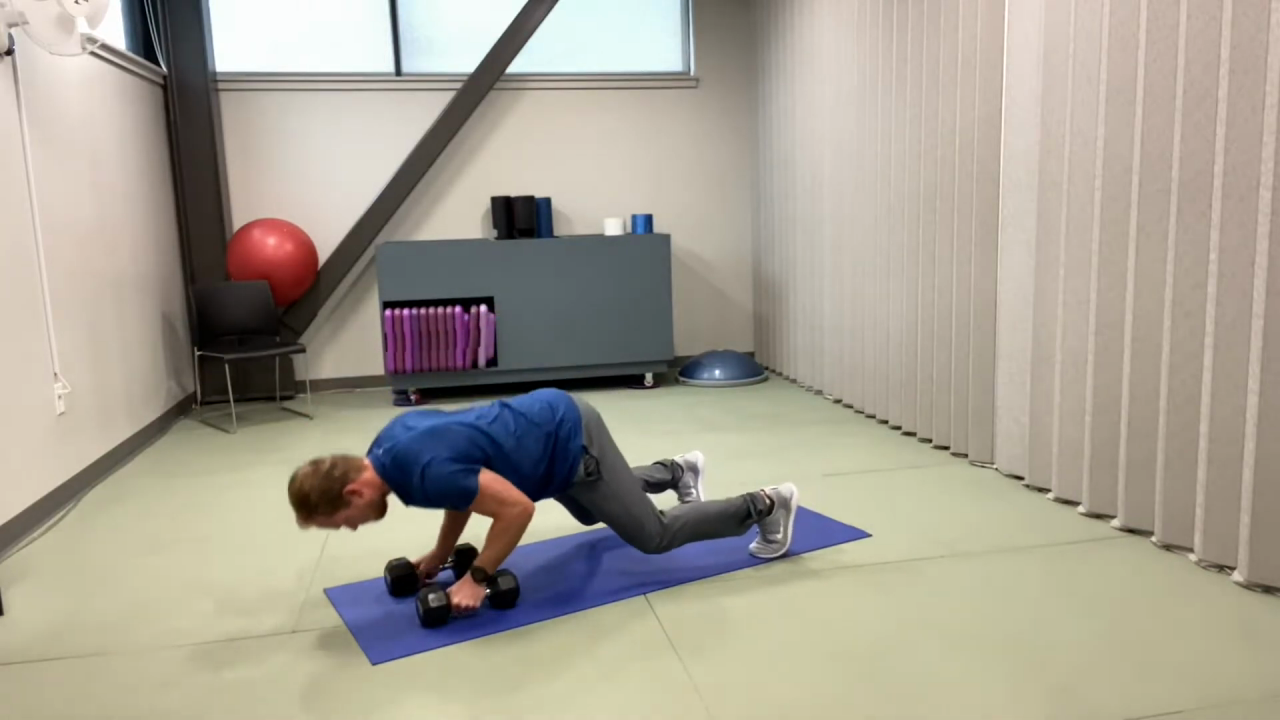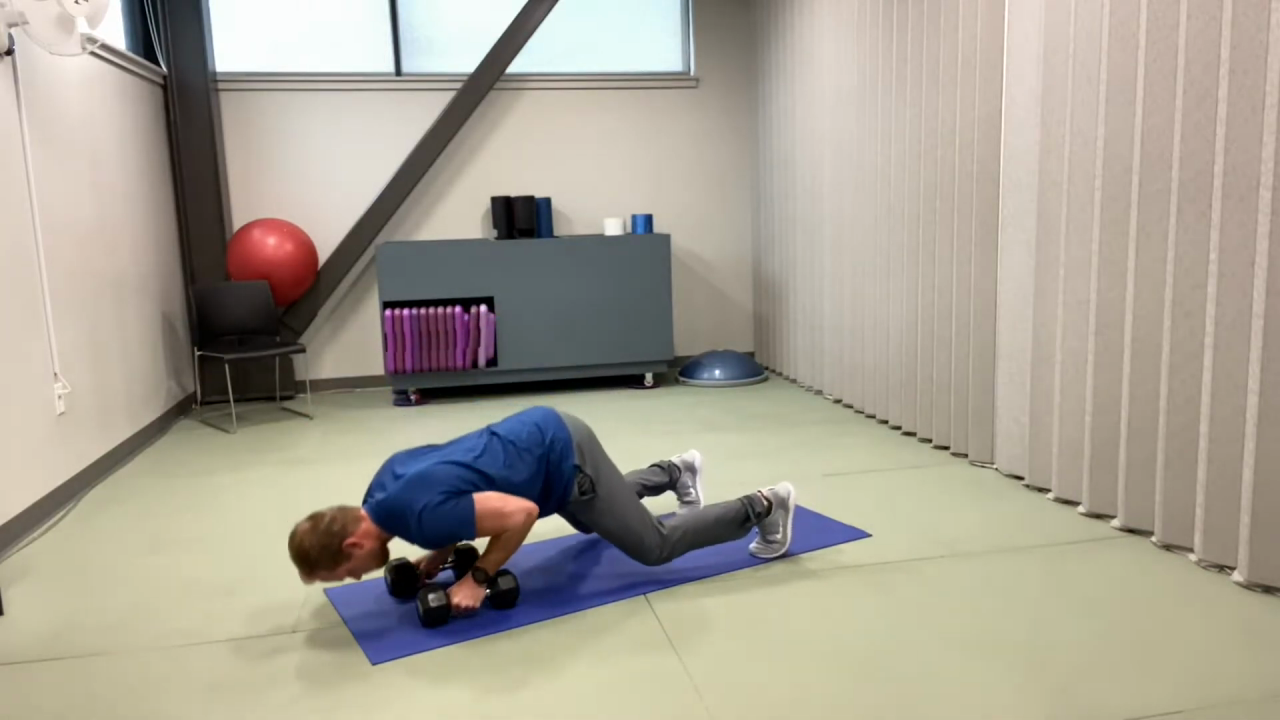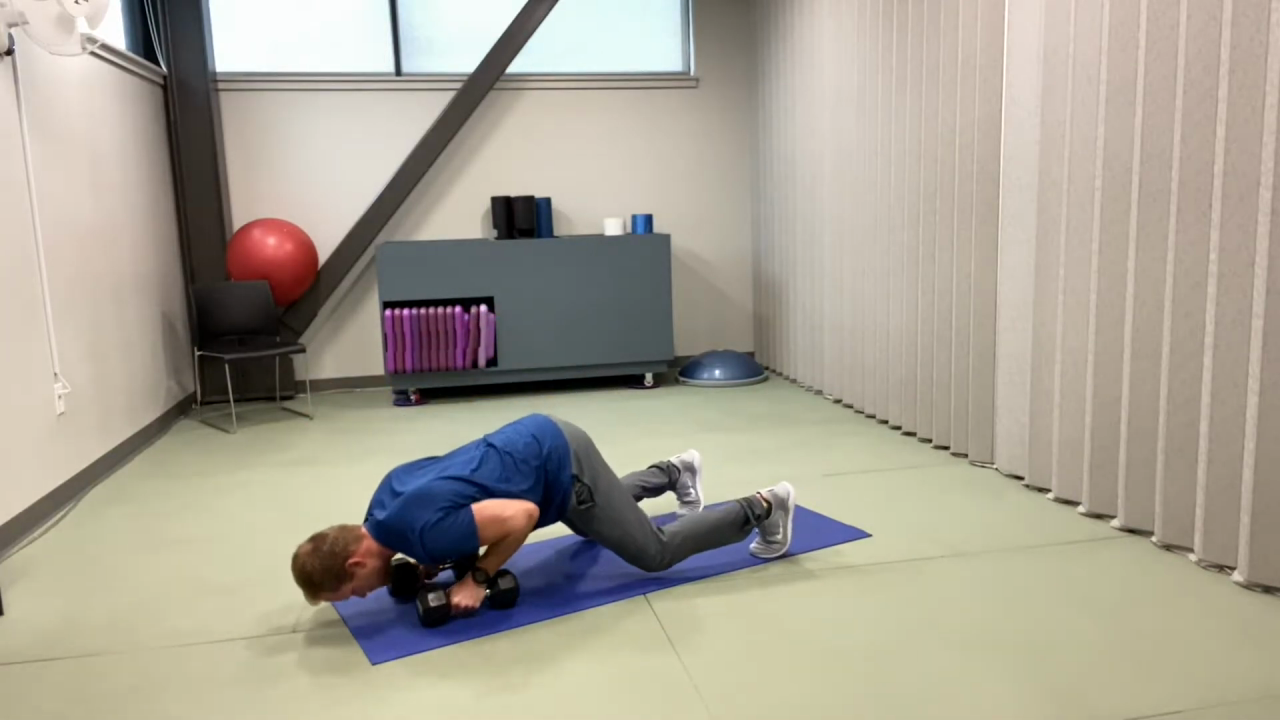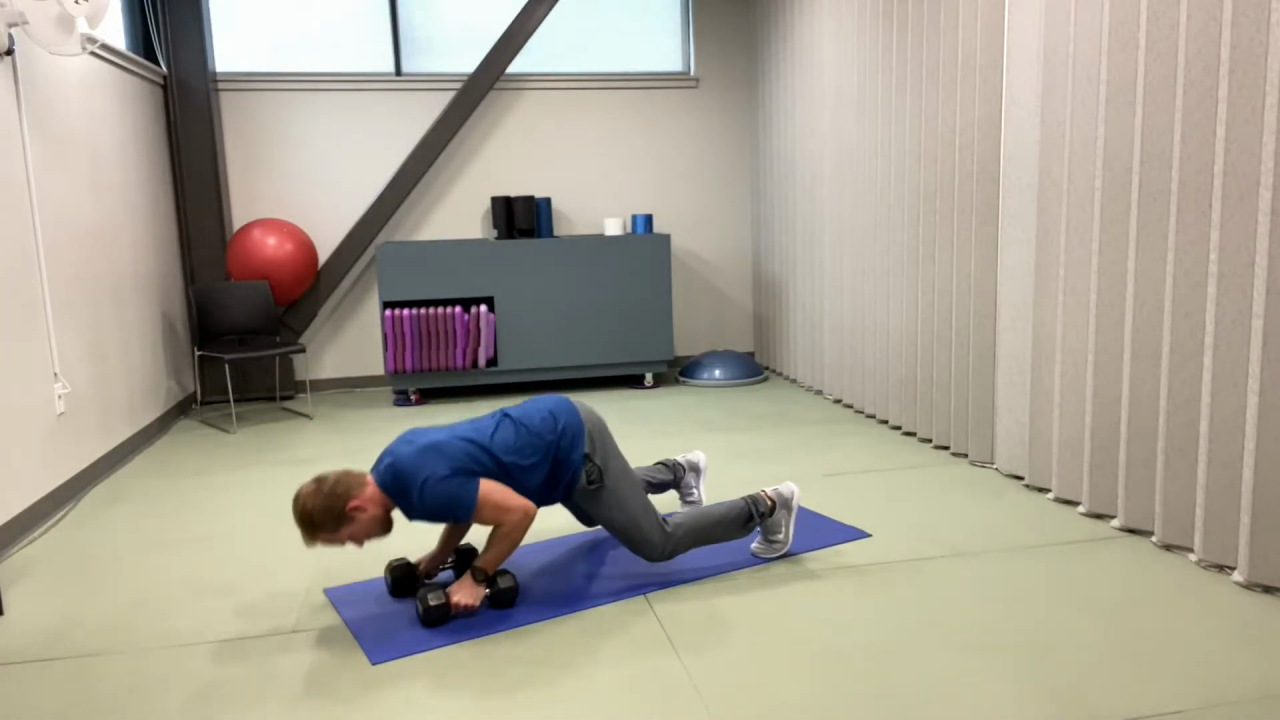
dt=0.2s
person 1, frame 1
left shoulder: (425, 474)
right shoulder: (388, 449)
left elbow: (518, 508)
left wrist: (477, 578)
right wrist: (441, 554)
left hip: (571, 439)
right hip: (550, 418)
left knee: (654, 533)
right knee: (594, 512)
left ankle: (766, 505)
right ankle: (678, 470)
person 1, frame 2
left shoulder: (420, 516)
right shoulder: (385, 489)
left elbow: (522, 513)
left wrist: (478, 579)
right wrist: (437, 558)
left hip: (563, 455)
right hip: (543, 431)
left knee: (654, 545)
right knee: (597, 518)
left ankle: (764, 506)
right ankle: (678, 471)
person 1, frame 3
left shoulder: (421, 529)
right shoulder: (386, 505)
left elbow: (524, 516)
left wrist: (477, 579)
right wrist: (436, 562)
left hip: (563, 464)
right hip: (544, 440)
left knee: (653, 552)
right knee: (594, 522)
left ankle: (764, 506)
right ankle: (676, 471)
person 1, frame 4
left shoulder: (425, 482)
right shoulder: (394, 465)
left elbow: (519, 512)
left wrist: (477, 578)
right wrist: (438, 557)
left hip: (574, 444)
right hip: (556, 425)
left knee: (656, 542)
right knee: (595, 515)
left ankle: (768, 506)
right ankle: (680, 471)
